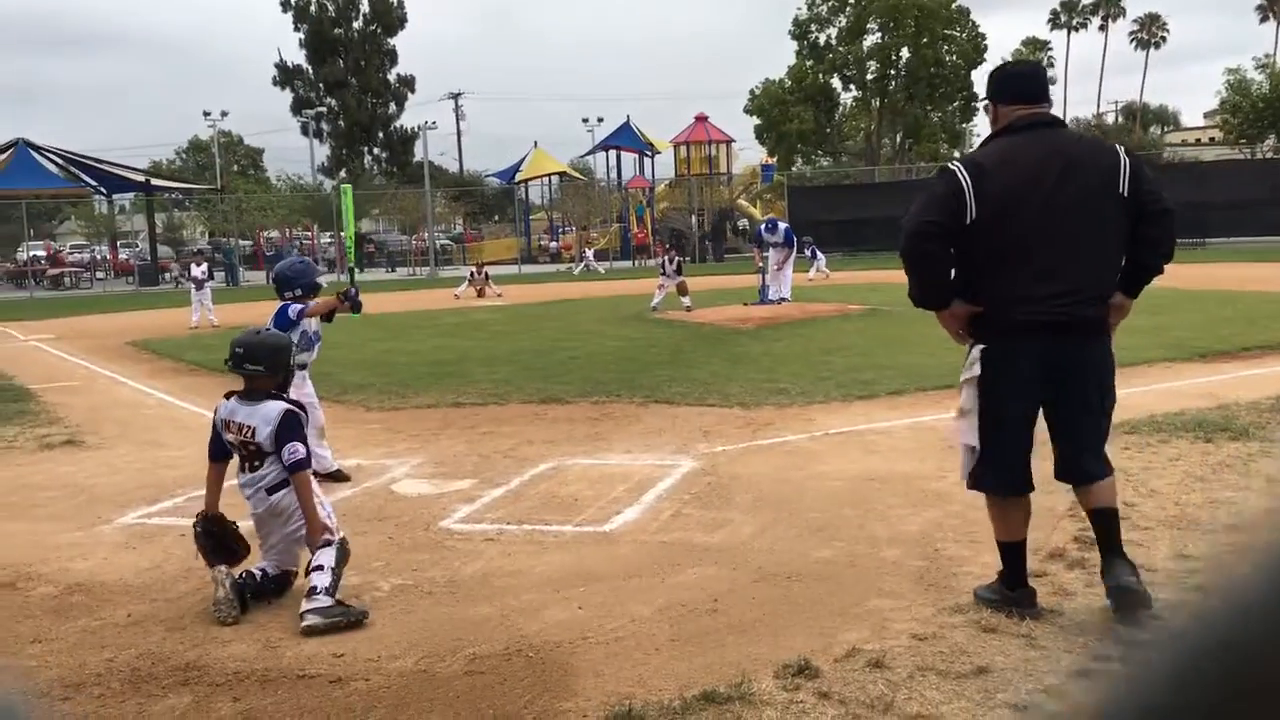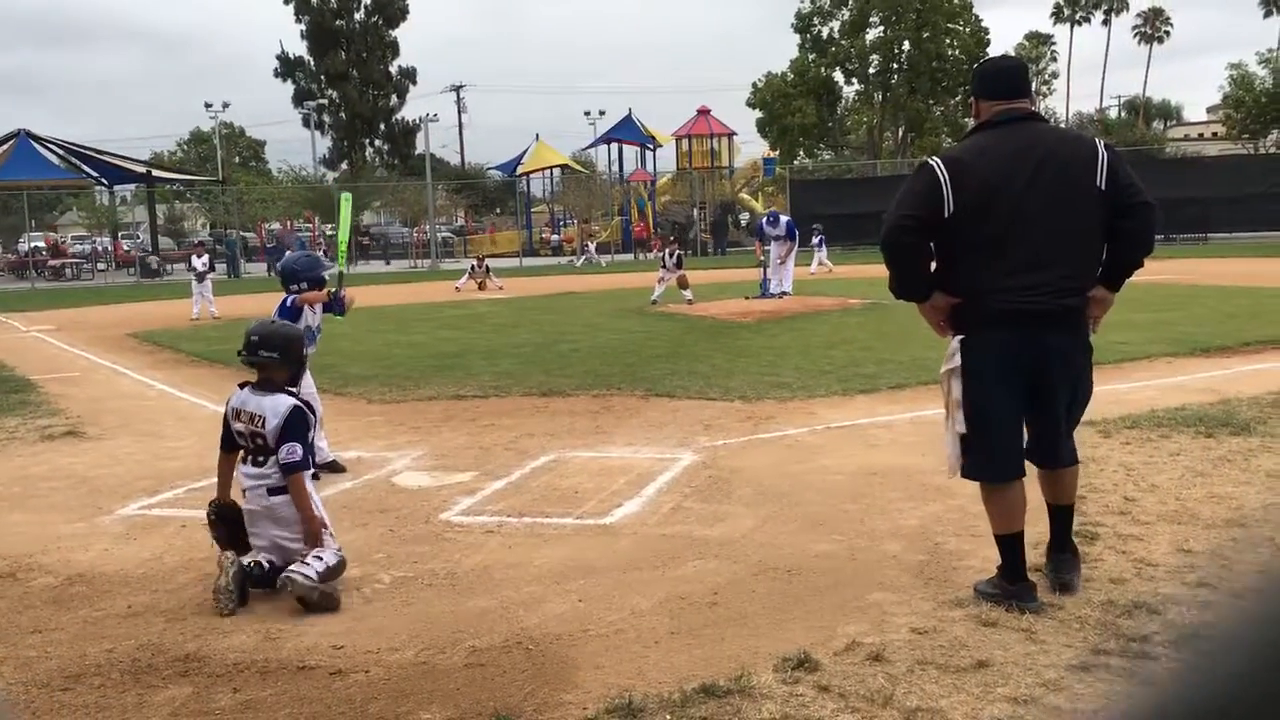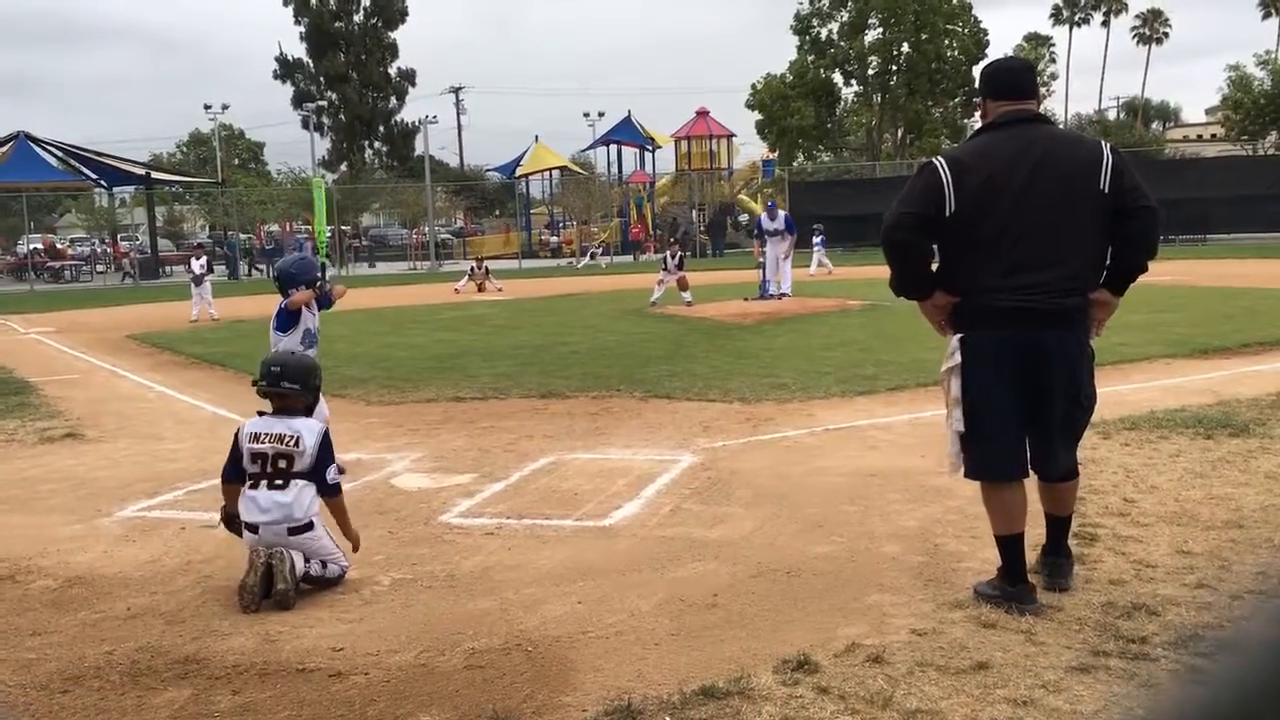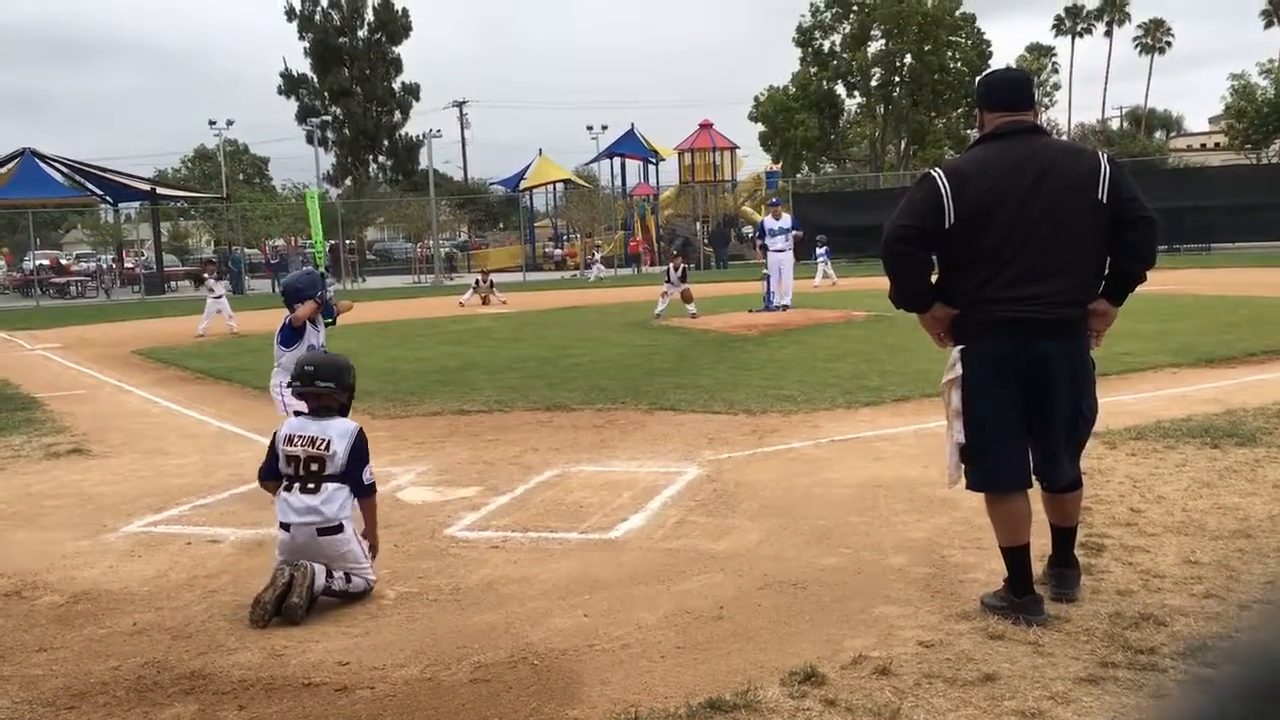
dt=0.7s
person 1, frame 1
left shoulder: (973, 170)
right shoulder: (1110, 159)
left elbow: (920, 238)
right elbow: (1159, 222)
left wrist: (941, 301)
right wrist: (1125, 289)
left hip: (1005, 342)
right hip: (1086, 338)
left knee: (1000, 465)
right knee: (1088, 456)
left ankle: (1015, 586)
right ankle: (1116, 563)
person 1, frame 2
left shoulder: (952, 166)
right shoulder: (1090, 153)
left elbow: (899, 233)
right elbow: (1139, 216)
left wrist: (923, 293)
right wrist: (1107, 282)
left hip: (987, 332)
right hip: (1065, 327)
left knee: (997, 457)
right knee: (1056, 443)
left ankle: (1015, 579)
right ankle: (1062, 554)
person 1, frame 3
left shoulder: (955, 166)
right shoulder: (1094, 156)
left elbow: (900, 230)
right elbow: (1142, 219)
left wrist: (925, 292)
right wrist: (1112, 287)
left hip: (986, 333)
right hip: (1066, 328)
left knee: (998, 459)
right knee: (1059, 451)
left ankle: (1014, 580)
right ankle: (1056, 558)
person 1, frame 4
left shoulder: (953, 178)
right shoulder: (1092, 166)
left elbow: (900, 243)
right elbow: (1141, 229)
left wrist: (924, 304)
right wrist: (1111, 296)
left hip: (987, 344)
right hip: (1066, 338)
left knee: (1001, 471)
right knee: (1061, 462)
left ankle: (1021, 592)
right ankle: (1064, 568)
person 2, frame 1
left shoulder: (225, 409)
right shoulder: (283, 413)
left elbow: (216, 463)
right elbow: (298, 469)
left wrist: (210, 513)
right wrist: (313, 518)
left hip: (258, 501)
right hip: (288, 492)
left knee: (279, 570)
right knee: (330, 545)
left ankle: (237, 583)
right ankle: (318, 606)
person 2, frame 2
left shoulder: (236, 400)
right shoulder: (290, 409)
left elbow: (227, 453)
right elbow: (294, 469)
left wrist: (222, 499)
right wrist: (310, 517)
left hip: (253, 501)
right hip: (286, 498)
left knee: (275, 569)
right knee: (329, 556)
left ankle: (241, 569)
right ankle: (303, 577)
person 2, frame 3
left shoulder: (247, 429)
right shoulder: (315, 431)
left elbow: (229, 482)
right elbow: (330, 490)
left wrist: (234, 515)
right wrist: (347, 529)
left hip: (255, 532)
right hip: (299, 529)
left knee: (270, 571)
right knee: (337, 568)
left ankle: (265, 570)
right ankle: (295, 566)
person 2, frame 4
left shoulder: (285, 429)
right shoulder: (350, 432)
left elbow: (266, 482)
right elbow: (365, 490)
right wrist: (371, 532)
left hip: (288, 530)
right hip: (331, 531)
left knee: (287, 571)
right knee: (362, 583)
left ankle: (286, 583)
right ankle: (315, 580)
person 3, frame 1
left shoulder: (311, 306)
right shoulder: (286, 310)
left elbow: (335, 309)
right elbow: (310, 312)
left wrist: (350, 302)
right wrist: (341, 297)
left hip: (301, 376)
left knee: (316, 421)
left ankle: (324, 466)
person 3, frame 2
left shoulder: (317, 302)
right shoulder: (290, 304)
left elbow: (347, 299)
right elbow: (305, 297)
left wrist: (342, 301)
right wrist: (330, 296)
left knee: (314, 412)
left ankle: (321, 457)
person 3, frame 3
left shoulder: (312, 303)
right shoulder: (287, 309)
left elbow: (341, 290)
right elbow: (295, 300)
left wrist: (327, 292)
right wrist: (317, 291)
left knee: (320, 419)
person 3, frame 4
left shoulder: (319, 319)
right shoulder: (292, 323)
left elbow: (348, 305)
right elbow: (300, 316)
left wrist: (330, 306)
right wrist: (318, 300)
right hip: (288, 388)
